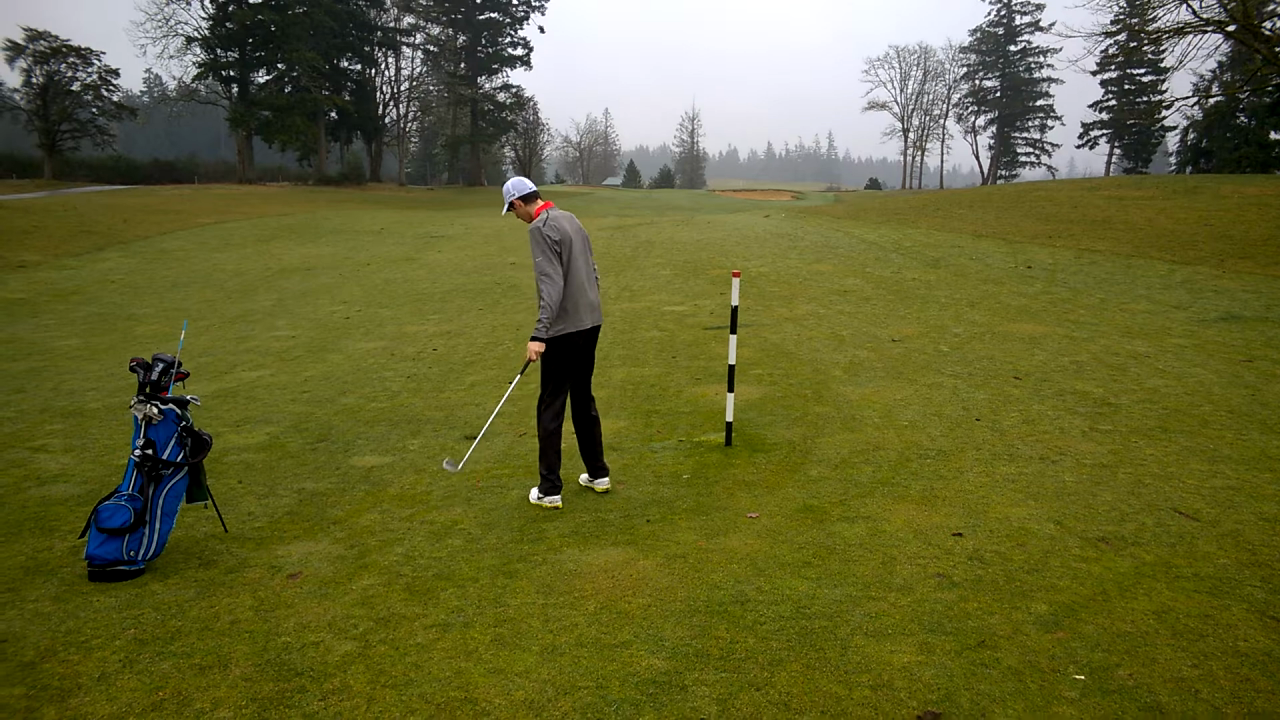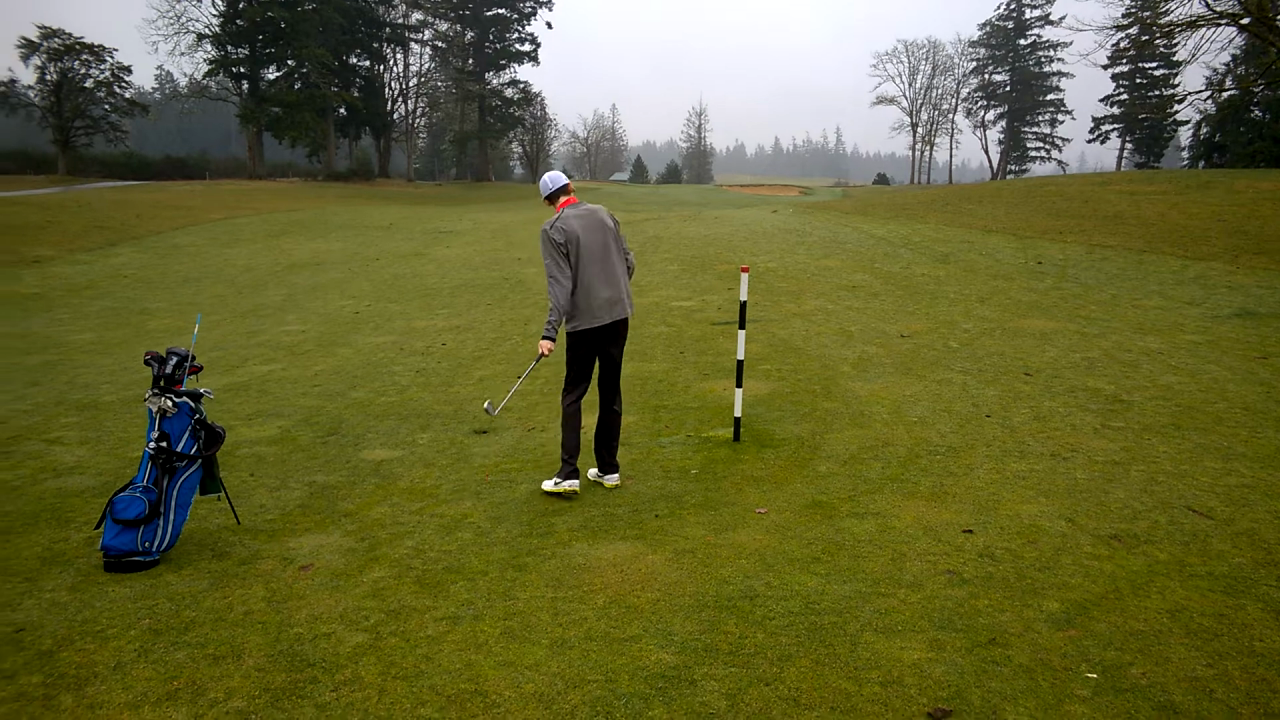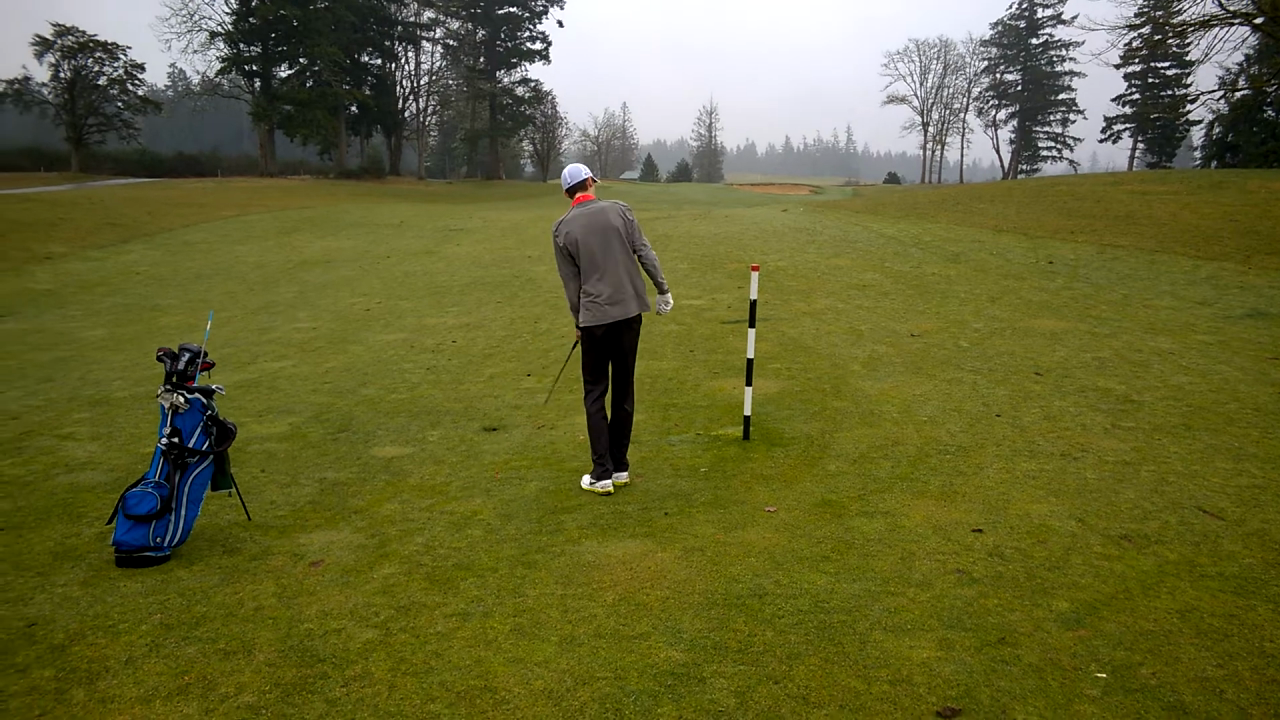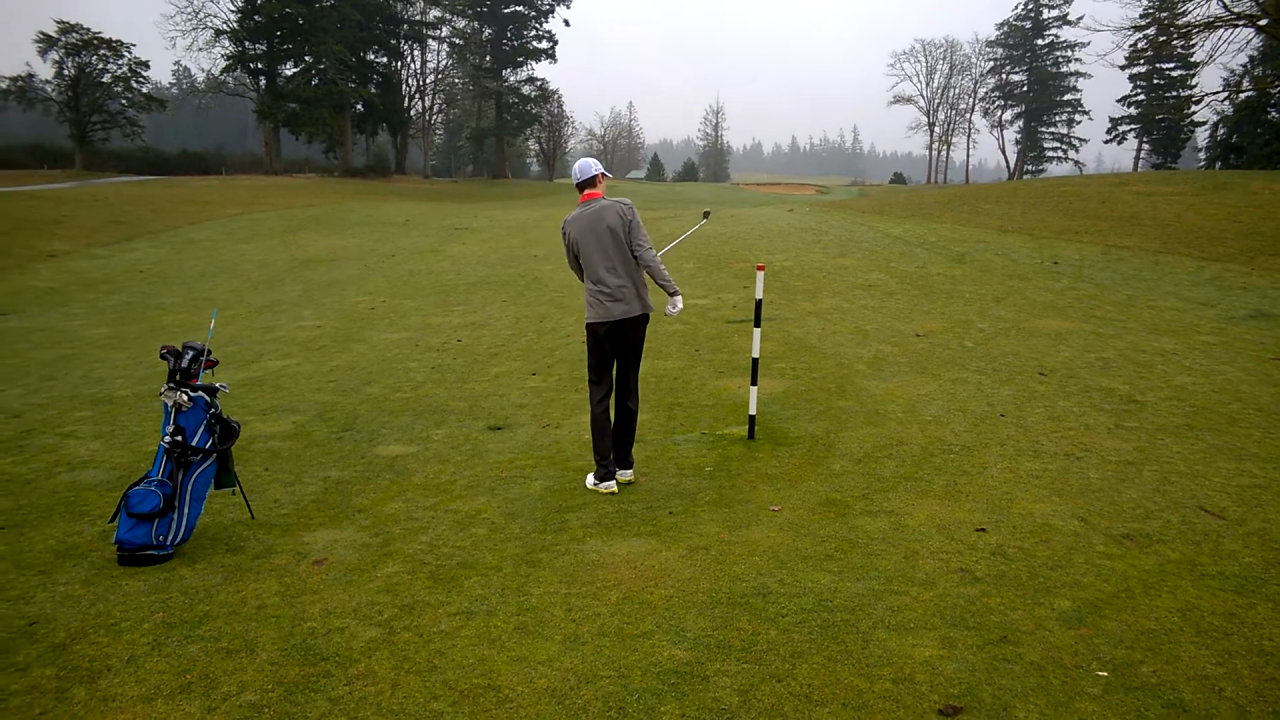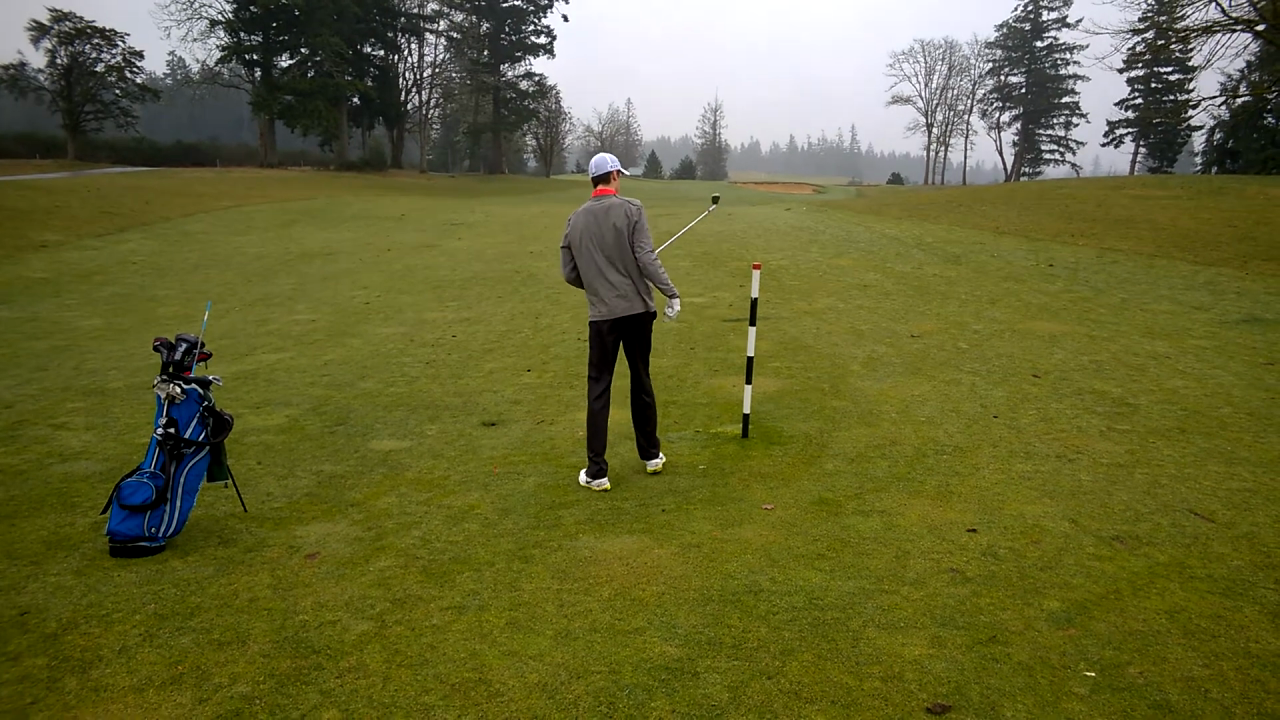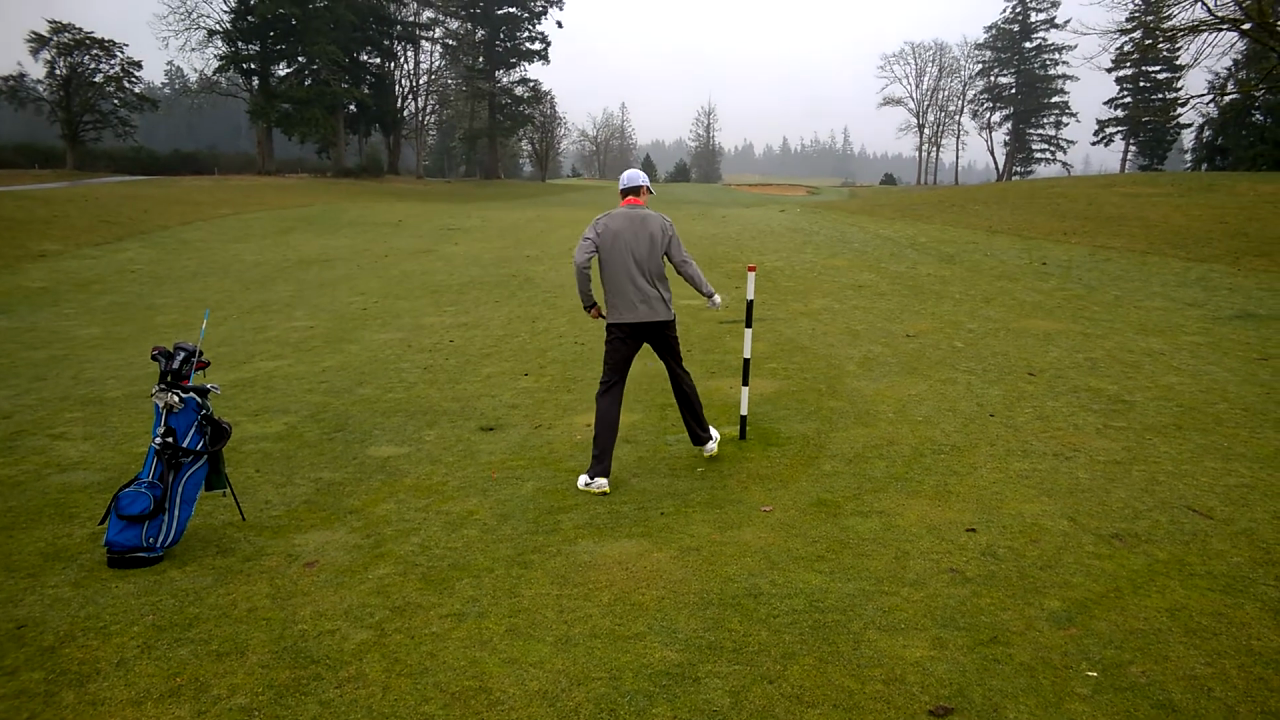
dt=0.3s
person 1, frame 1
left shoulder: (540, 228)
right shoulder: (570, 220)
left elbow: (551, 285)
right elbow: (593, 273)
left wrist: (539, 335)
left hip: (564, 328)
right hip: (591, 322)
left knee: (551, 407)
right knee: (583, 397)
left ankle: (550, 489)
right ankle: (598, 473)
person 1, frame 2
left shoulder: (553, 229)
right shoulder: (603, 213)
left elbow: (560, 284)
right elbow: (628, 261)
left wrist: (550, 332)
left hip: (584, 322)
right hip: (618, 315)
left knee: (573, 395)
right knee: (610, 392)
left ankle: (569, 473)
right ankle: (608, 468)
person 1, frame 3
left shoulder: (562, 228)
right shoulder: (619, 210)
left elbow: (570, 283)
right elbow: (645, 254)
left wrist: (579, 320)
right wrist: (663, 289)
left hip: (594, 318)
right hip: (629, 312)
left knee: (595, 394)
right knee: (623, 390)
left ankle: (602, 473)
right ankle: (619, 466)
person 1, frame 4
left shoulder: (569, 224)
right shoulder: (622, 208)
right elbow: (645, 254)
right wrist: (672, 291)
left hip: (598, 316)
right hip: (633, 310)
left knee: (599, 393)
right knee: (628, 388)
left ankle: (605, 474)
right ankle: (623, 464)
person 1, frame 5
left shoulder: (575, 219)
right shoulder: (630, 209)
left elbow: (569, 272)
right elbow: (646, 257)
right wrist: (672, 294)
left hip: (602, 314)
right hip: (638, 309)
left knee: (599, 390)
right knee: (641, 379)
left ankle: (596, 471)
right ankle: (651, 454)
person 1, frame 6
left shoulder: (603, 223)
right shoulder: (660, 222)
left elbow: (581, 262)
right elbow: (684, 264)
left wrist: (589, 303)
right wrist: (710, 294)
left hip: (621, 319)
right hip: (660, 316)
left knee: (610, 392)
right knee: (678, 374)
left ankle: (598, 474)
right ankle: (704, 438)
